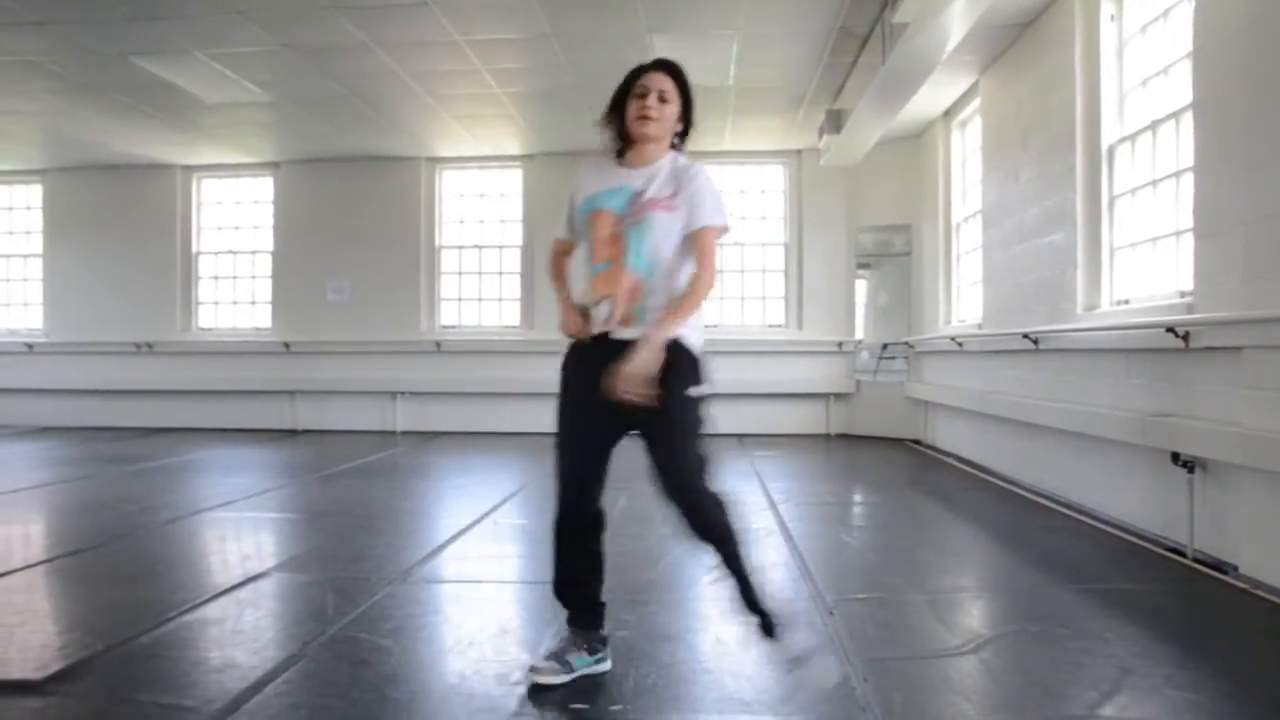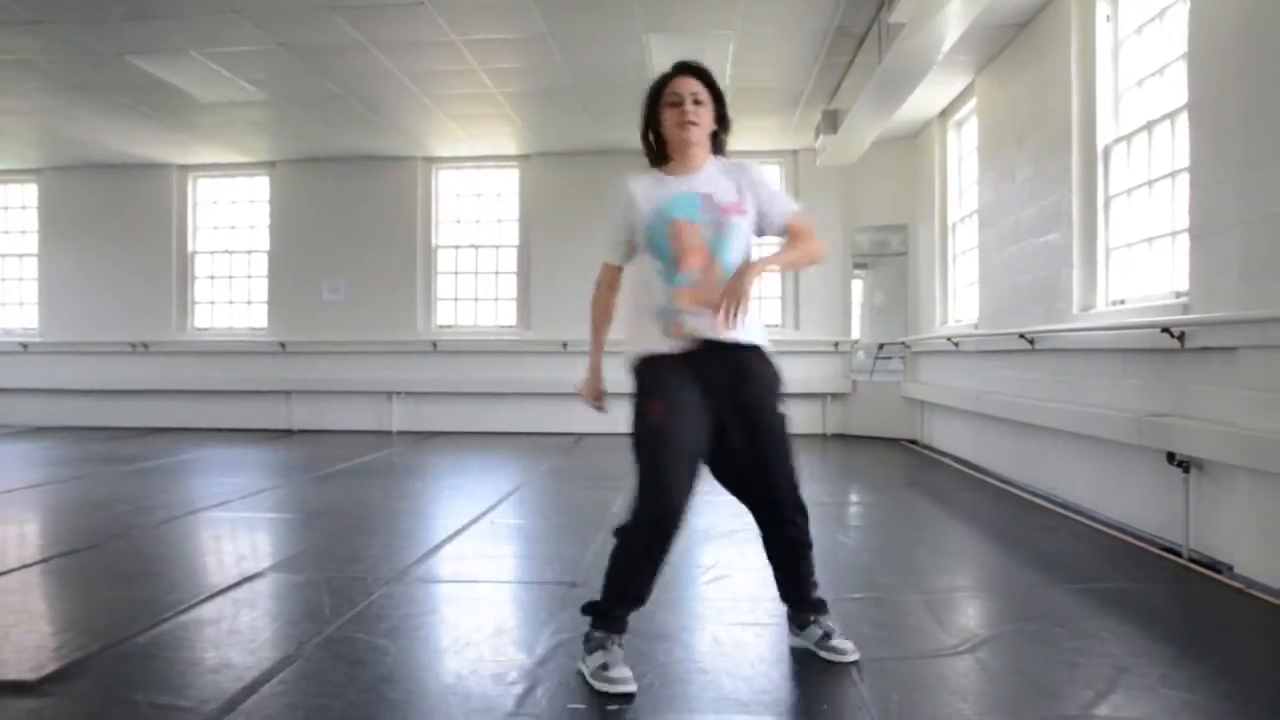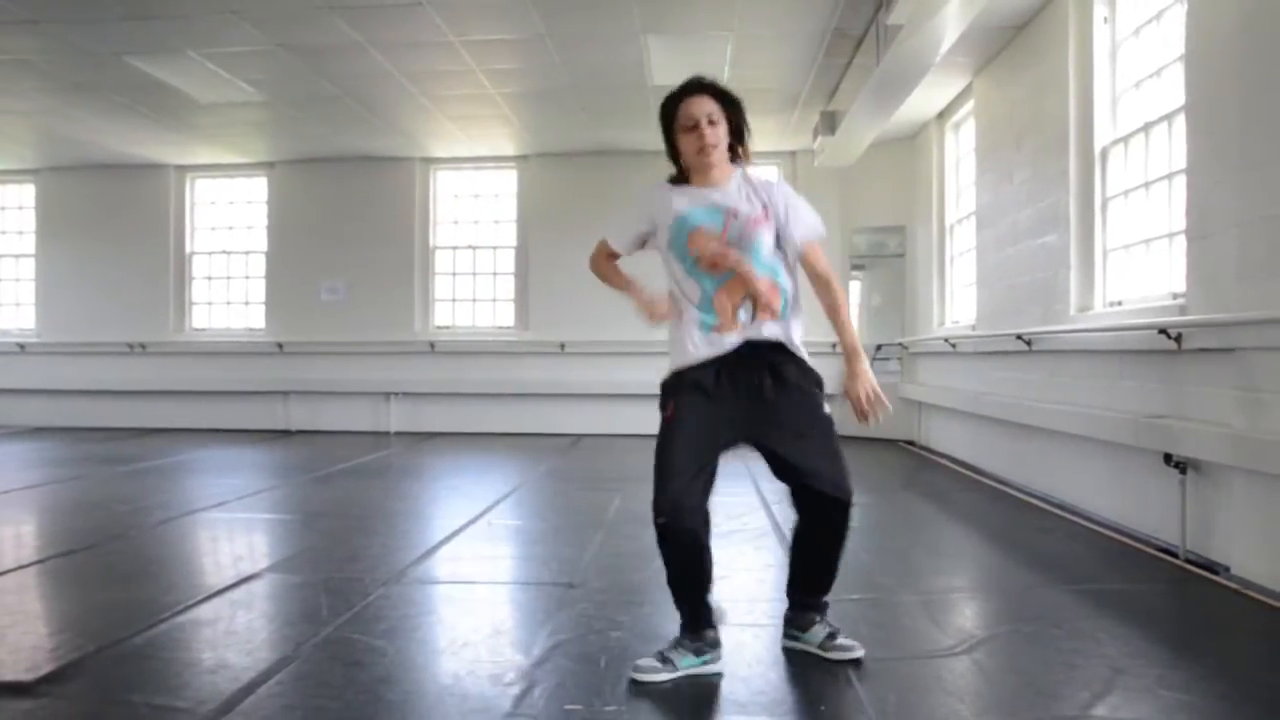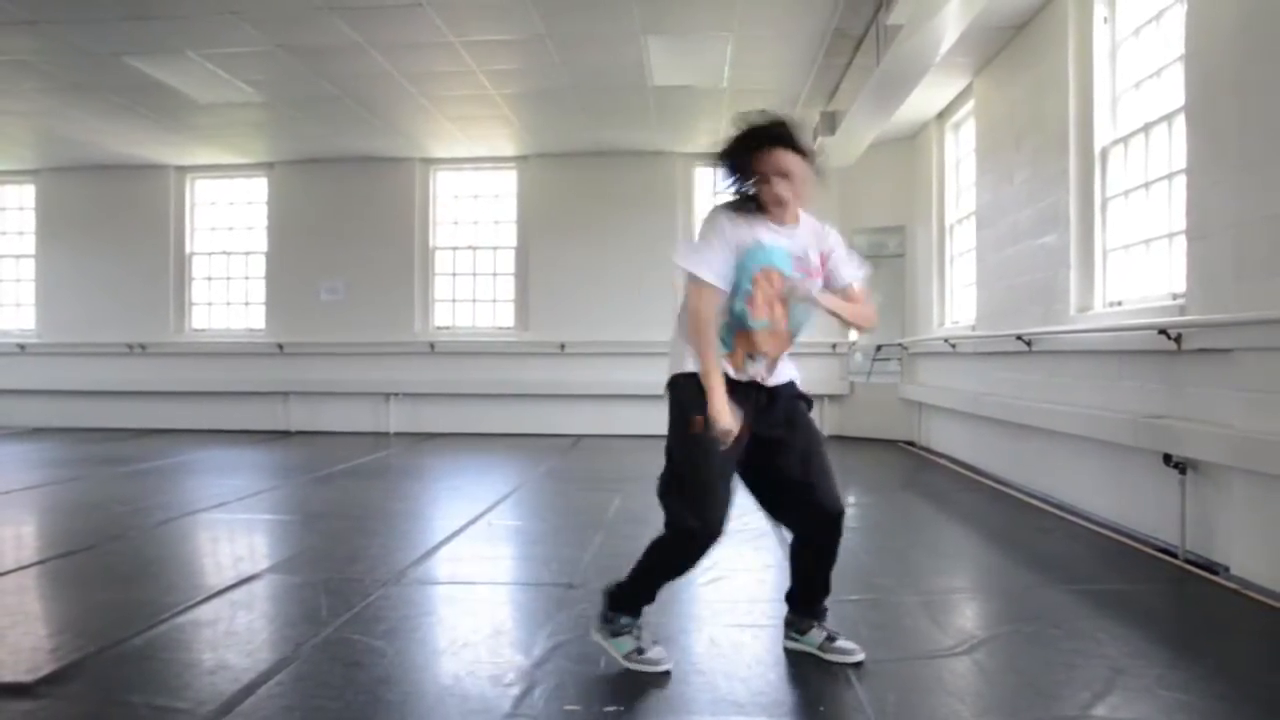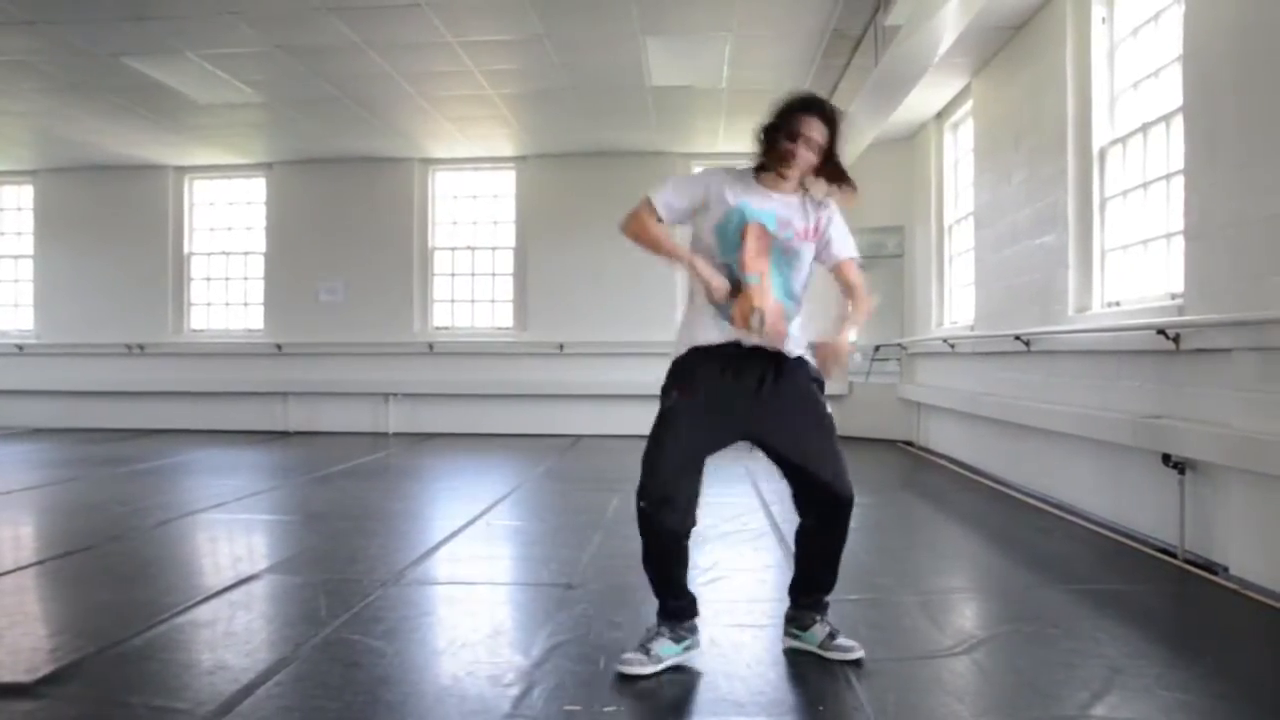
dt=0.2s
person 1, frame 1
left shoulder: (691, 177)
right shoulder: (591, 180)
left elbow: (704, 275)
right elbow: (558, 255)
left wrist: (650, 346)
right wrist: (569, 306)
left hip: (664, 354)
right hip: (591, 353)
left knee: (686, 486)
right knee: (575, 496)
left ankle: (764, 617)
right ankle: (586, 635)
person 1, frame 2
left shoulder: (746, 179)
right shoulder: (638, 193)
left elbow: (811, 244)
right elbow: (608, 280)
left wrist: (759, 266)
right wrist: (596, 361)
left hip: (740, 357)
right hip: (668, 363)
left knee: (779, 495)
right knee: (663, 502)
left ankle: (806, 614)
right ankle: (603, 635)
person 1, frame 3
left shoulder: (768, 194)
right shoulder: (664, 202)
left elbow: (823, 276)
right elbow: (601, 257)
left wrist: (857, 363)
right wrist: (639, 291)
left hip: (779, 368)
right hip: (701, 376)
left knee: (829, 495)
right knee: (675, 503)
left ankle: (804, 616)
right ankle: (698, 639)
person 1, frame 4
left shoulder: (820, 236)
right shoulder: (727, 224)
left elbow: (866, 313)
right elbow: (696, 313)
left wrist: (832, 302)
right wrist: (716, 396)
left hip: (775, 391)
right hip: (704, 388)
left knee: (822, 510)
right knee: (700, 521)
left ankle: (803, 620)
right ankle: (622, 615)
person 1, frame 5
left shoulder: (821, 213)
right shoulder: (717, 185)
left elbow: (855, 286)
right elbow: (634, 223)
left wrist: (843, 332)
right wrist: (698, 267)
left hip: (783, 370)
right hip: (708, 364)
left knee: (831, 492)
right knee: (661, 490)
left ankle: (807, 617)
right ankle: (676, 624)
